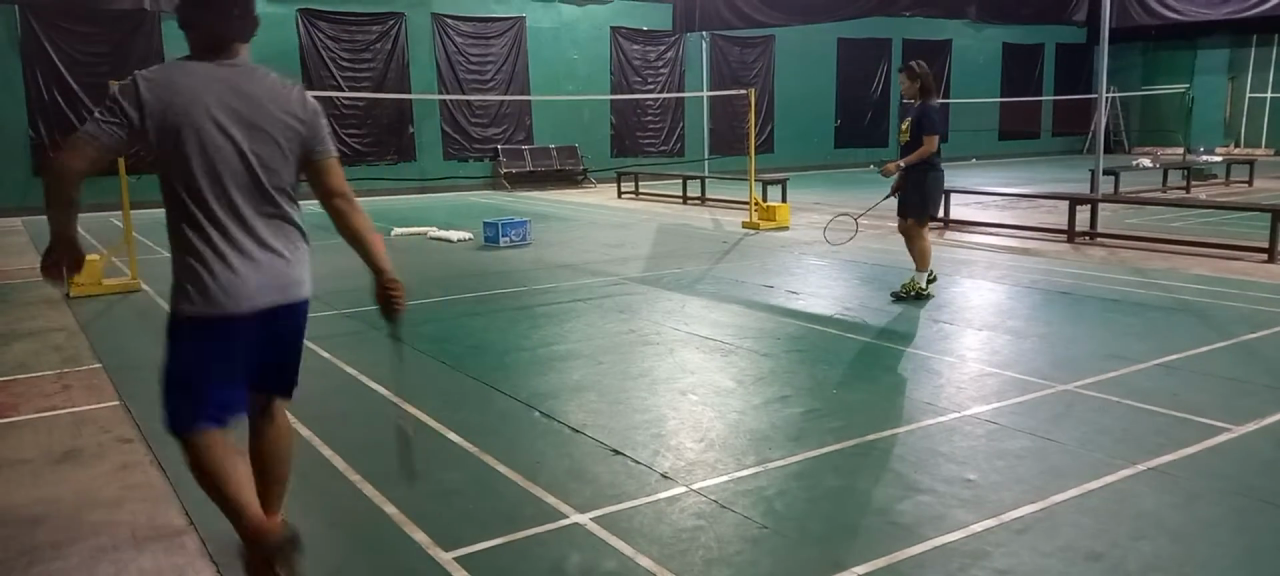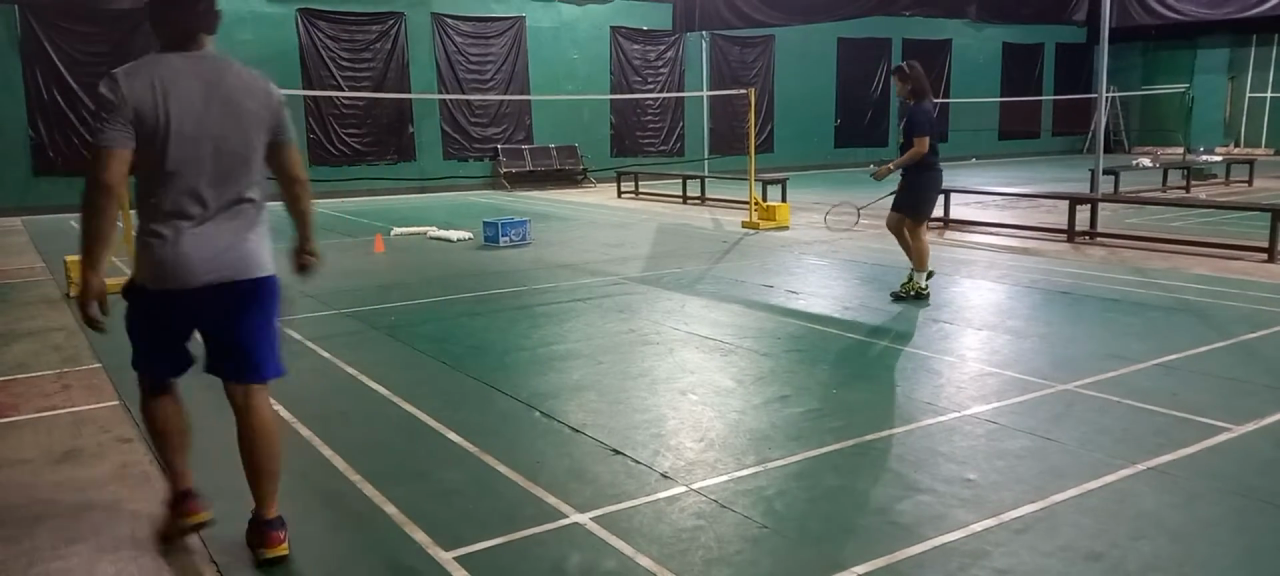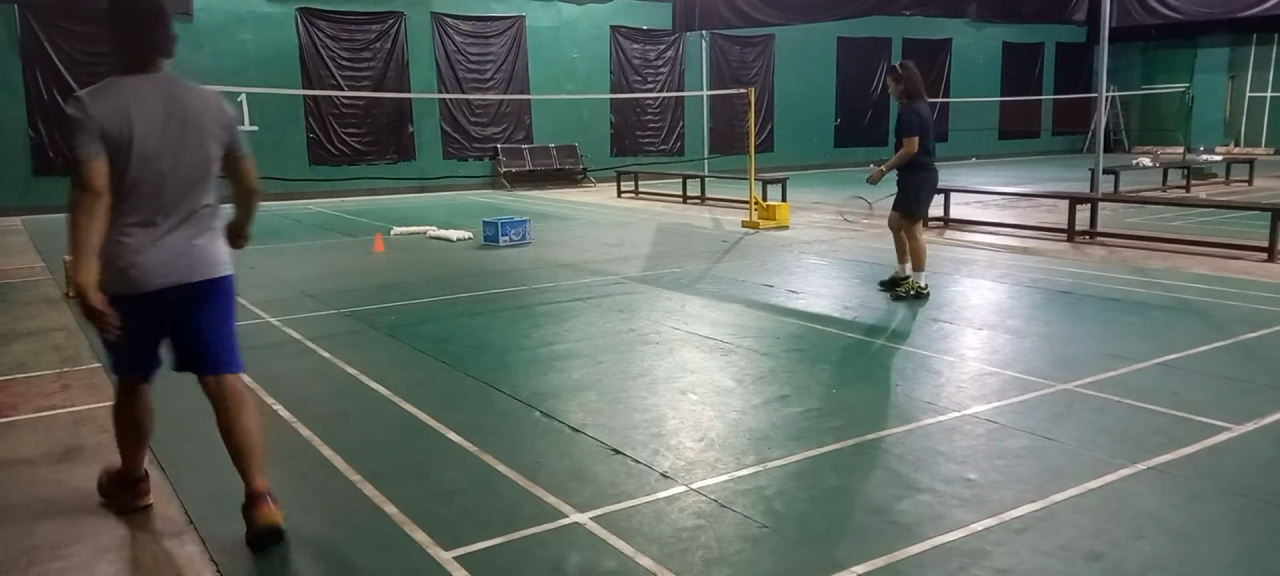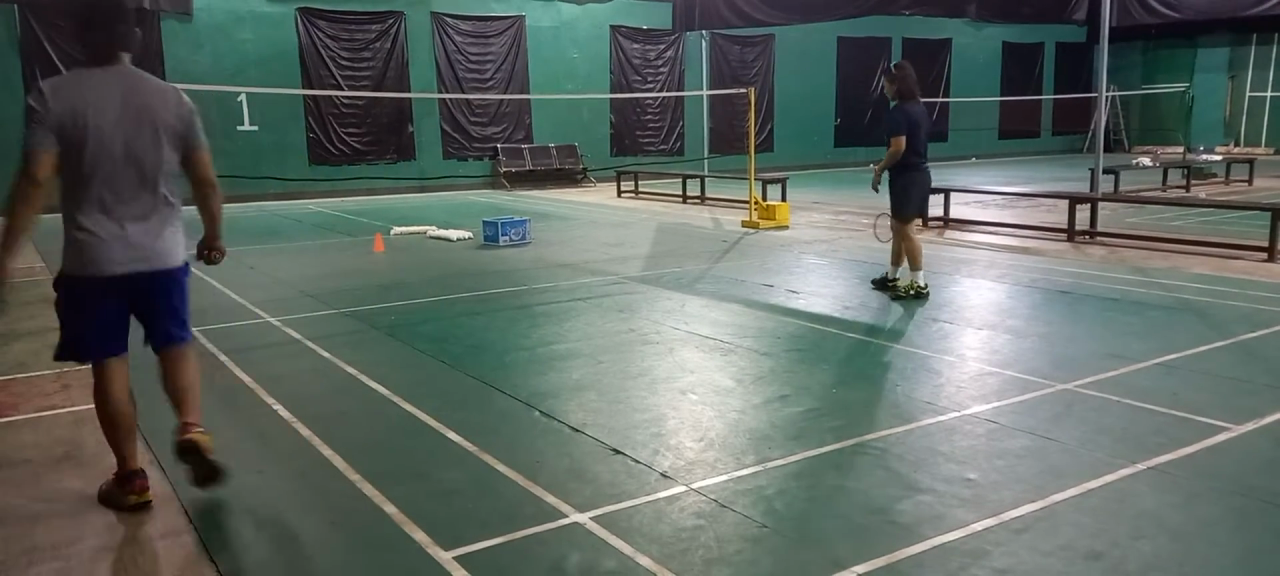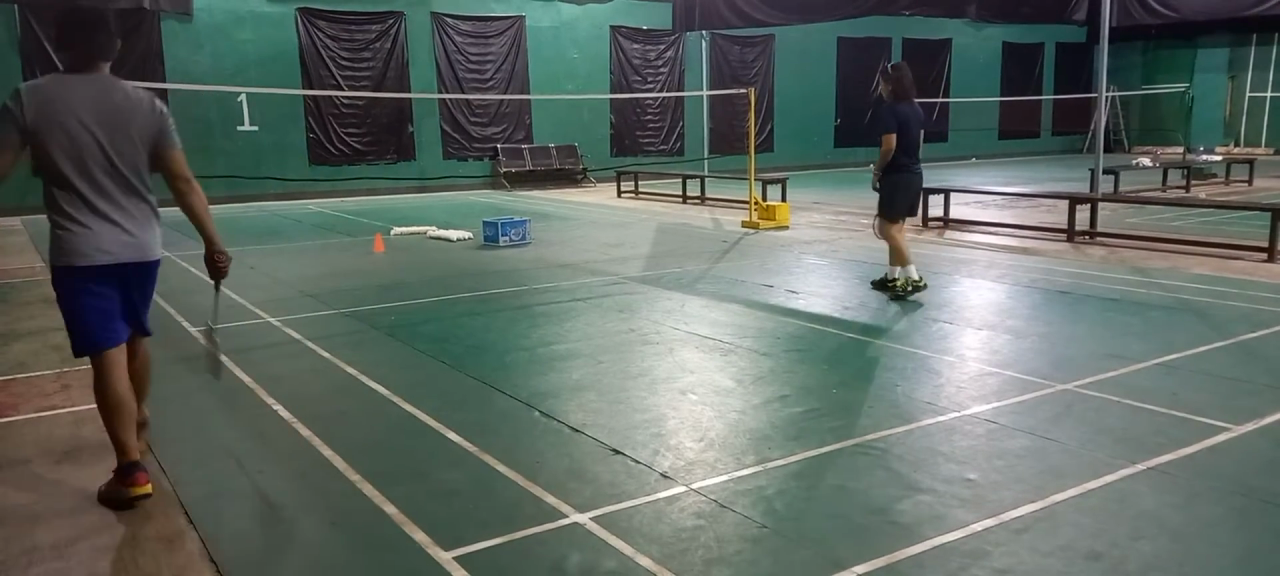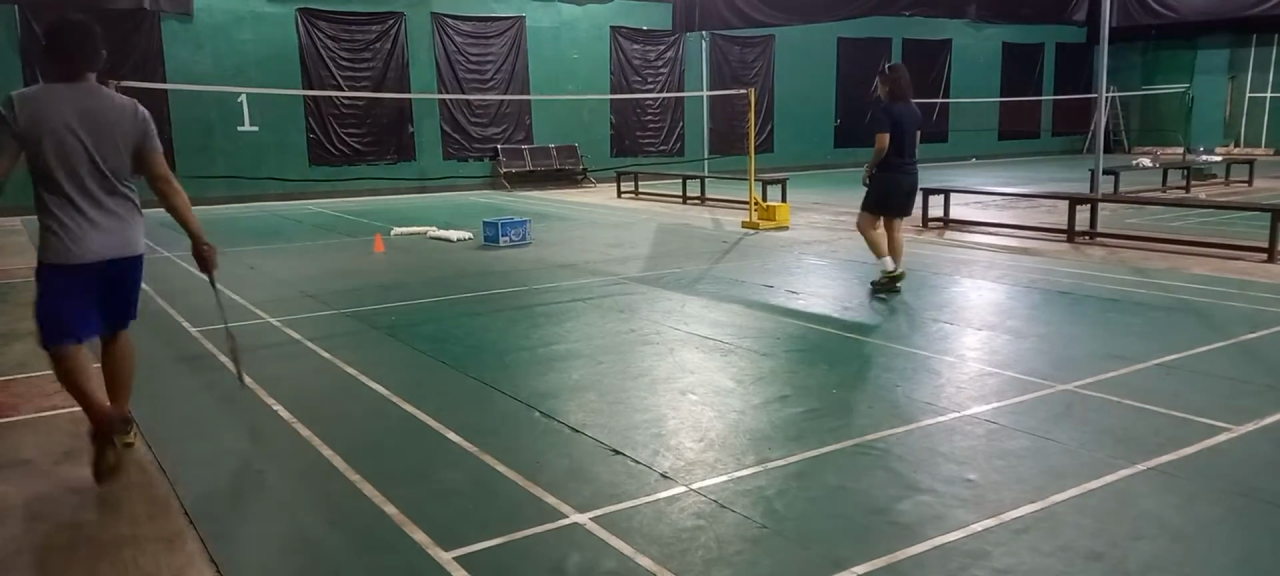
dt=0.2s
person 1, frame 1
left shoulder: (148, 91)
right shoulder: (294, 100)
left elbow: (64, 170)
right elbow: (338, 197)
left wrist: (63, 238)
right wrist: (384, 273)
left hip: (209, 297)
right hip: (285, 288)
left knee: (200, 428)
right knee: (268, 407)
right ankle: (271, 529)
person 1, frame 2
left shoulder: (130, 84)
right shoulder: (259, 90)
left elbow: (108, 184)
right elbow: (295, 182)
left wrist: (91, 275)
right wrist: (305, 241)
left hip: (168, 272)
right hip: (247, 266)
left knee: (158, 383)
right knee: (251, 392)
left ankle: (185, 496)
right ankle: (268, 522)
person 1, frame 3
left shoulder: (93, 106)
right shoulder: (213, 106)
left elbow: (93, 195)
right elbow: (249, 187)
left wrist: (84, 283)
right wrist: (239, 228)
left hip: (130, 275)
right hip: (204, 270)
left knee: (133, 381)
right knee: (224, 381)
left ankle: (132, 480)
right ankle: (260, 500)
person 1, frame 4
left shoulder: (54, 96)
right shoulder: (173, 99)
right elbow: (206, 181)
right wrist: (212, 235)
left hip: (93, 261)
right hip: (163, 255)
left knee: (110, 366)
right knee: (176, 347)
left ankle: (131, 475)
right ankle: (193, 431)
person 1, frame 5
right shoulder: (147, 105)
right elbow: (183, 182)
right wrist: (212, 243)
left hip: (81, 254)
right hip: (141, 249)
left knee: (107, 356)
right knee: (135, 340)
left ankle: (132, 470)
right ankle: (132, 423)
person 1, frame 6
right shoulder: (130, 111)
right elbow: (164, 182)
right wrist: (197, 239)
left hip: (64, 252)
right hip: (123, 247)
left knee: (65, 346)
right knee: (115, 335)
left ankle: (103, 412)
right ankle: (119, 421)
person 2, frame 1
left shoulder: (928, 110)
right shoulder: (915, 109)
left elbow: (930, 147)
left wrist: (899, 165)
right wrist: (900, 177)
left hip: (926, 178)
right hip: (913, 178)
left knee: (918, 229)
right knee: (905, 228)
left ankle: (921, 285)
right ankle: (924, 273)
person 2, frame 2
left shoulder: (919, 111)
right shoulder: (916, 109)
left elbow: (921, 148)
left wrist: (891, 167)
right wrist: (900, 172)
left hip: (924, 177)
right hip: (915, 177)
left knee: (915, 229)
right knee: (894, 223)
left ankle: (920, 285)
right ankle: (921, 269)
person 2, frame 3
left shoulder: (908, 111)
right shoulder: (920, 107)
left elbow: (910, 148)
left wrist: (883, 170)
left hip: (917, 177)
right hip: (919, 175)
left knee: (911, 229)
right knee: (895, 223)
left ankle: (919, 285)
right ankle: (901, 275)
person 2, frame 4
left shoulder: (899, 111)
right shoulder: (919, 108)
left elbow: (898, 148)
left wrist: (879, 171)
left hip: (906, 177)
right hip: (919, 174)
left knee: (906, 230)
right knee: (899, 228)
left ankle: (919, 284)
right ankle: (892, 278)
person 2, frame 5
left shoulder: (890, 110)
right shoulder: (915, 109)
left elbow: (889, 147)
right elbow: (918, 142)
left wrist: (877, 172)
left hip: (896, 177)
right hip: (913, 175)
left knee: (888, 230)
right knee: (895, 228)
left ankle: (914, 279)
right ankle: (893, 278)
person 2, frame 6
left shoulder: (885, 110)
right shoulder: (913, 110)
left elbow: (882, 146)
right elbow: (914, 143)
left wrist: (868, 168)
left hip: (888, 176)
right hip: (909, 175)
left knee: (866, 225)
right knee: (894, 227)
left ankle: (890, 269)
right ankle: (894, 277)
